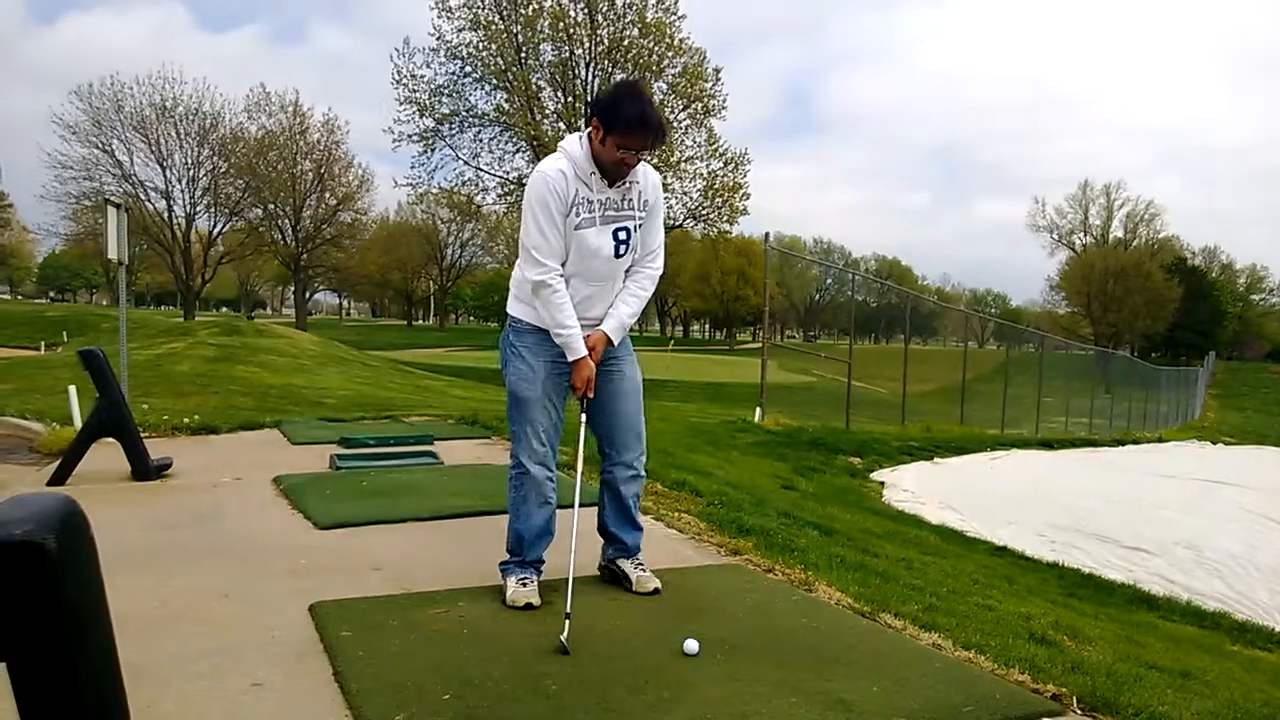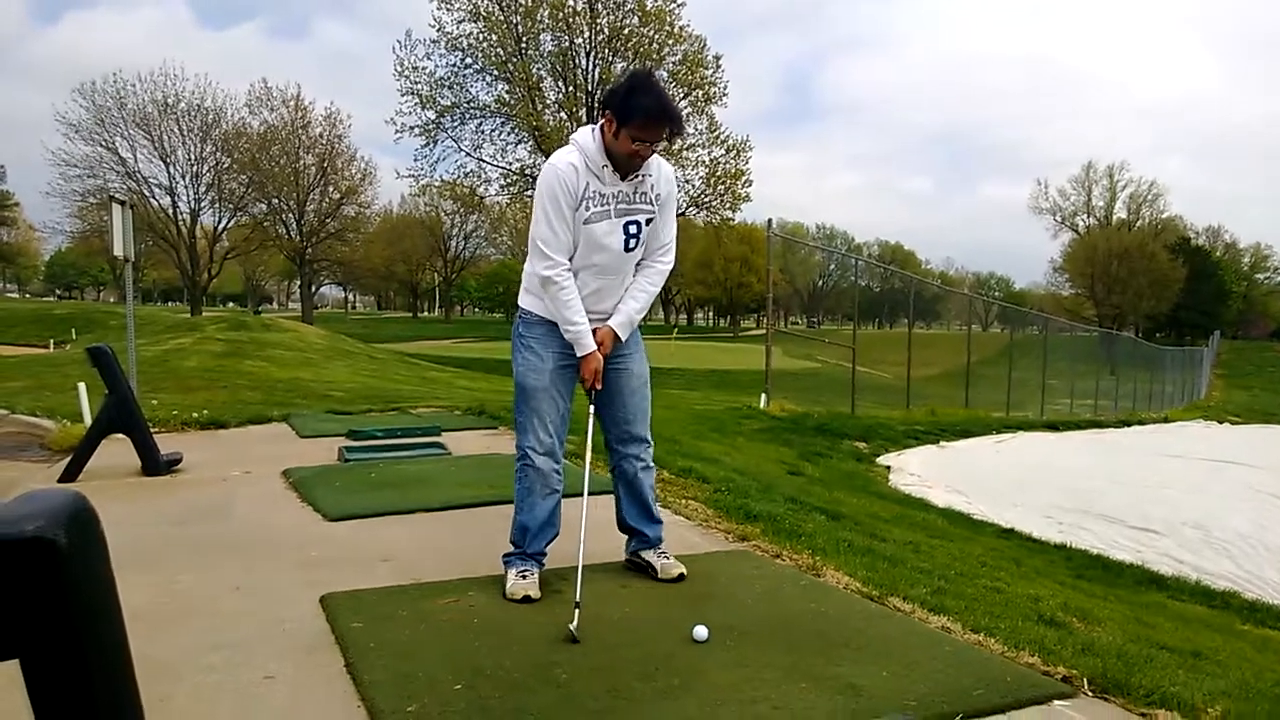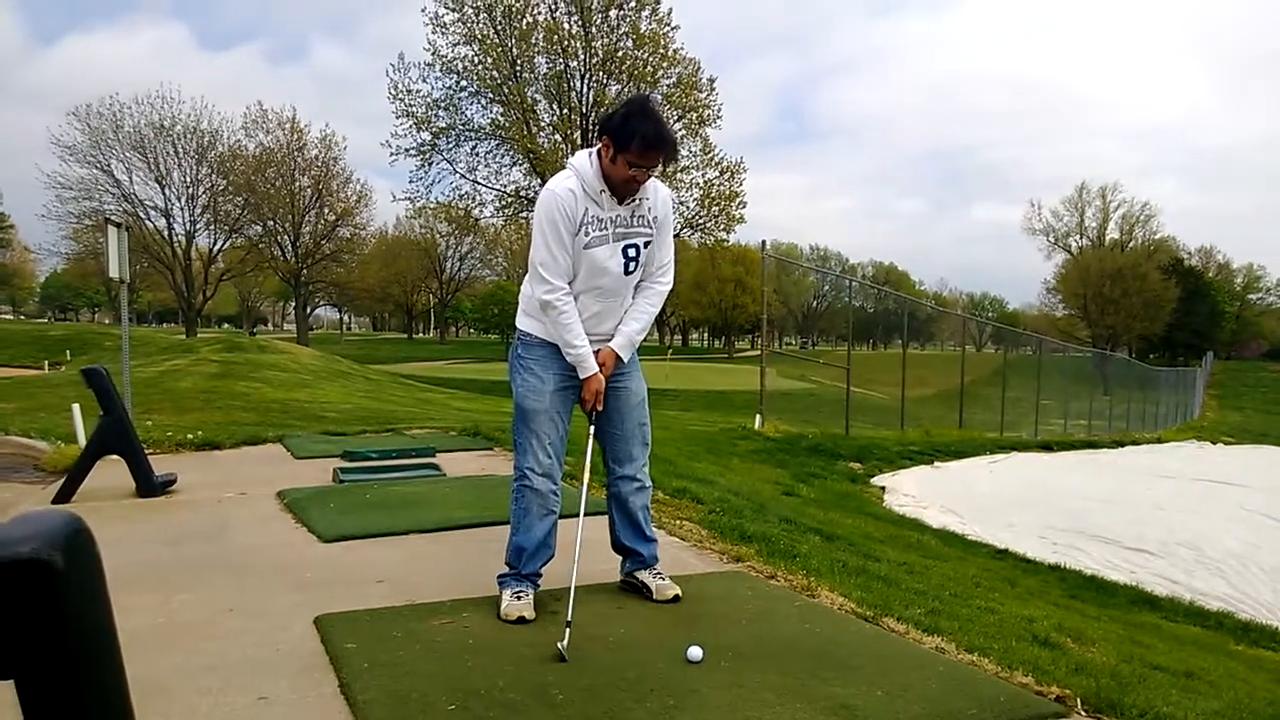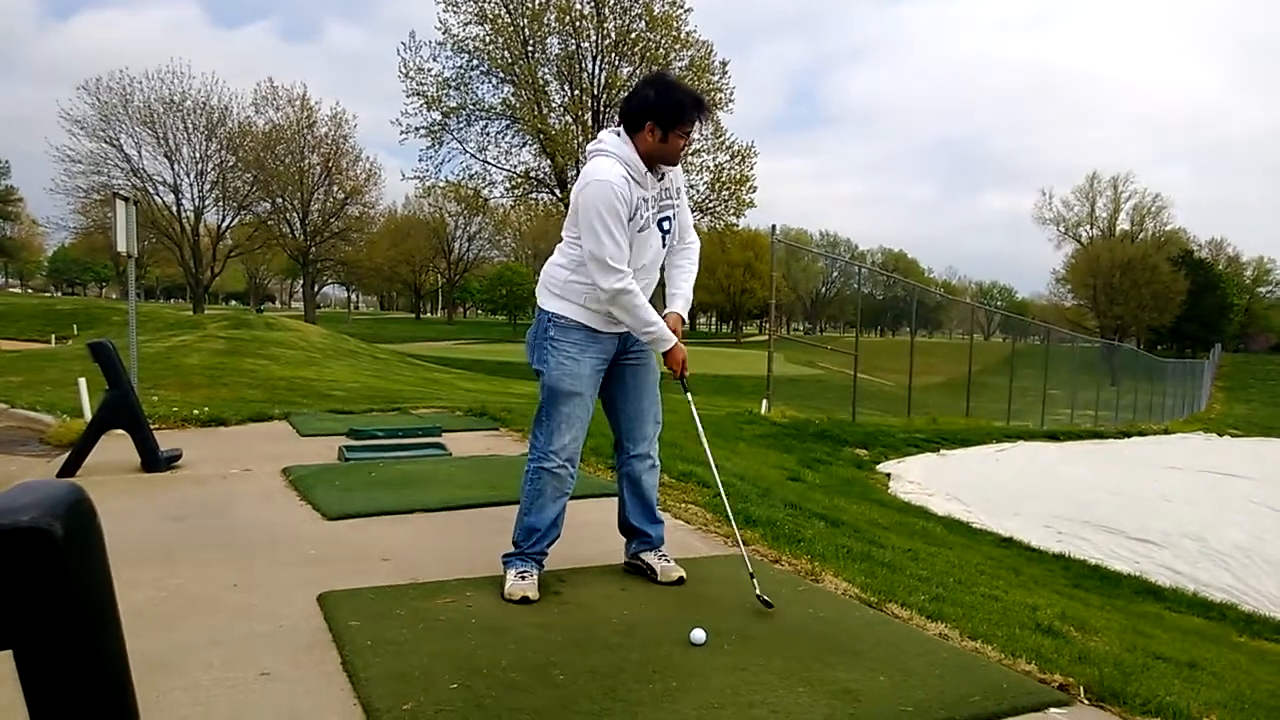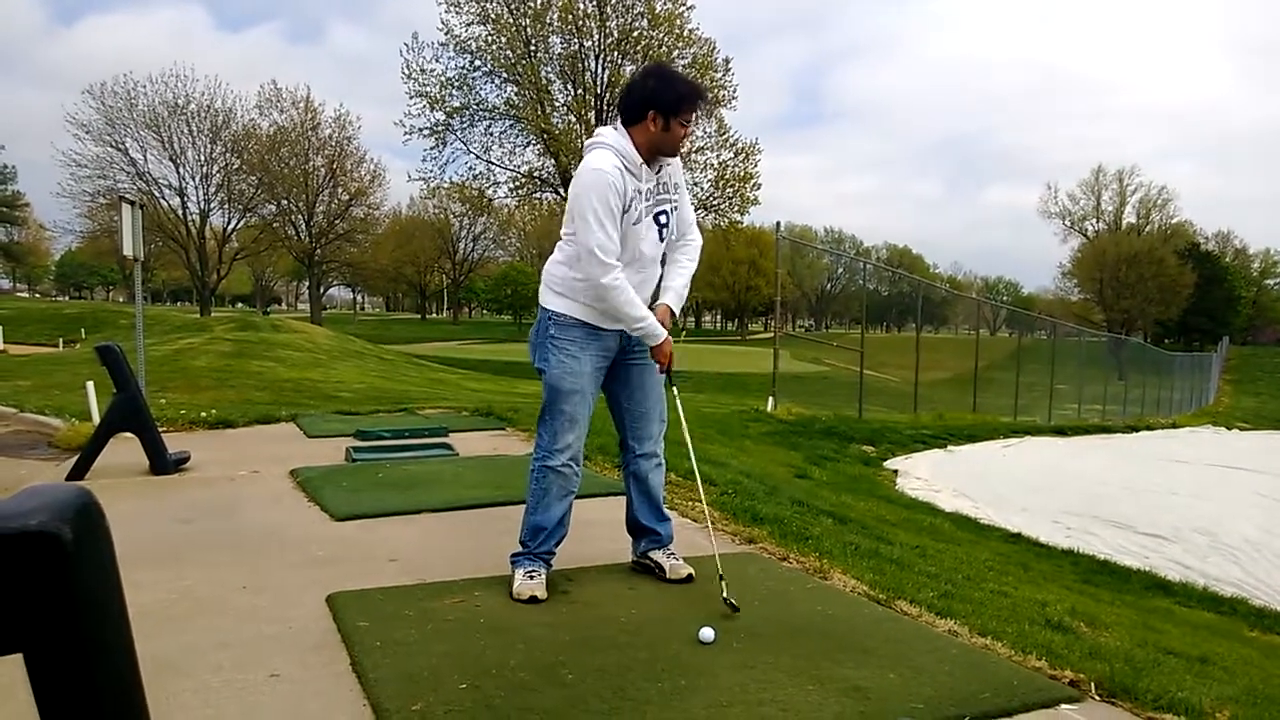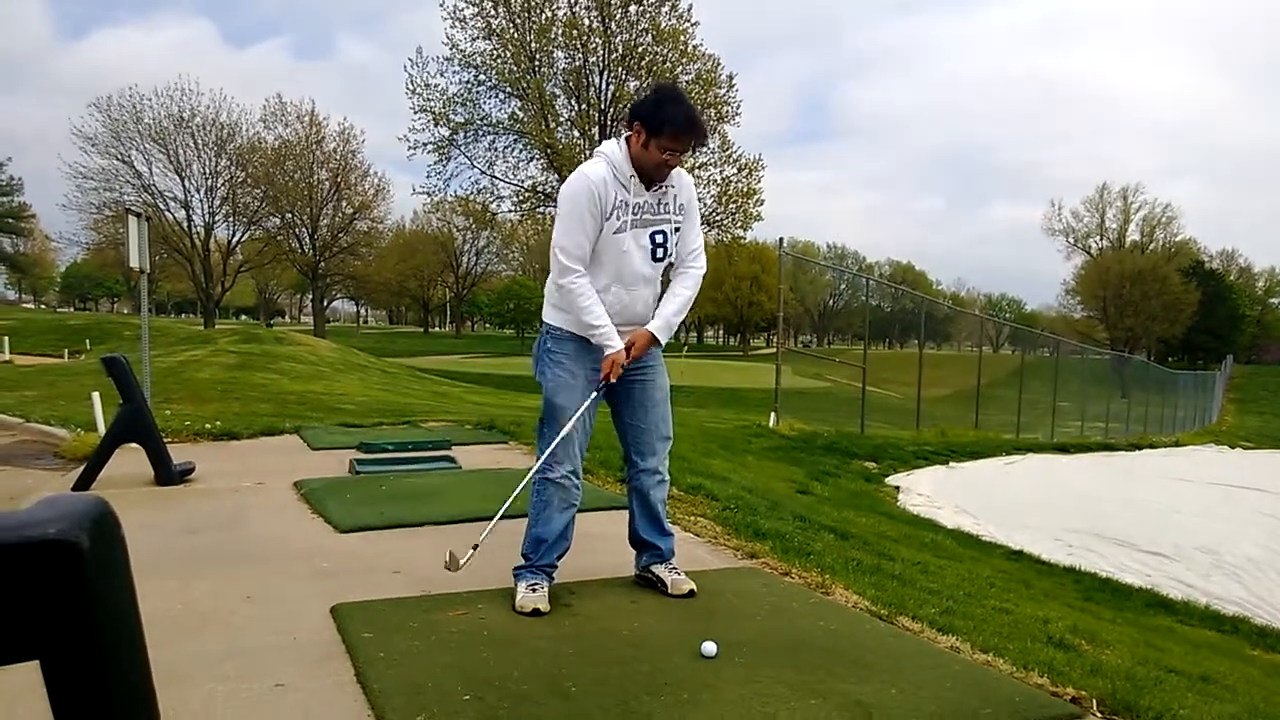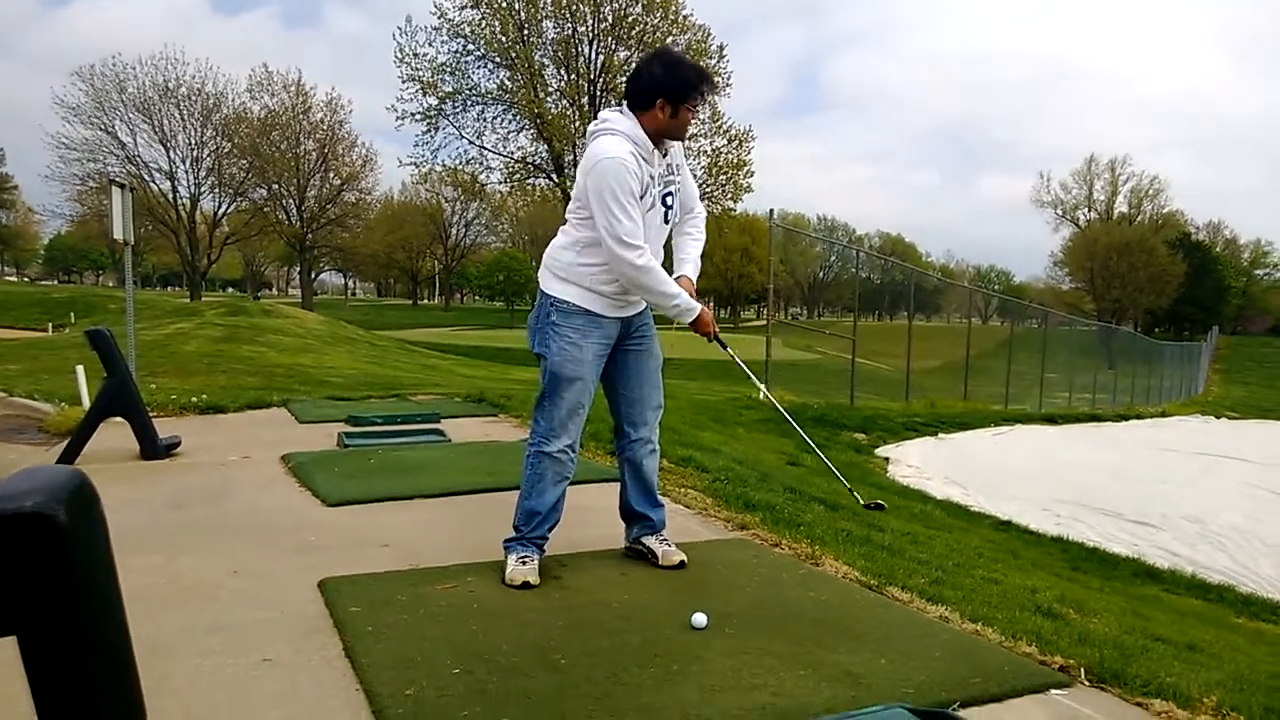
dt=0.7s
person 1, frame 1
left shoulder: (648, 183)
right shoulder: (552, 176)
left elbow: (647, 267)
right elbow: (543, 273)
left wrist: (606, 333)
right wrist: (576, 351)
left hip: (609, 334)
right hip: (540, 332)
left knee: (626, 451)
right knee: (535, 459)
left ankle: (622, 553)
right ankle: (522, 566)
person 1, frame 2
left shoulder: (661, 177)
right shoulder: (563, 169)
left elbow: (658, 261)
right elbow: (550, 267)
left wrist: (613, 329)
right wrist: (583, 346)
left hip: (619, 327)
right hip: (550, 325)
left knee: (633, 443)
right knee: (540, 450)
left ankle: (645, 543)
right ankle: (525, 558)
person 1, frame 3
left shoulder: (657, 199)
right shoulder: (562, 195)
left elbow: (656, 282)
right elbow: (551, 291)
left wrist: (616, 350)
right wrist: (586, 366)
left hip: (617, 349)
right hip: (548, 346)
left knee: (631, 464)
right knee: (539, 471)
left ankle: (640, 564)
right ankle: (520, 579)
person 1, frame 4
left shoulder: (668, 172)
right shoulder: (605, 180)
left elbow: (684, 243)
right elbow: (611, 280)
left wrist: (677, 311)
right wrist: (663, 341)
left hip: (633, 325)
right hip: (573, 324)
left knee: (641, 444)
right knee: (558, 450)
left ankle: (644, 545)
right ankle: (525, 559)
person 1, frame 5
left shoulder: (670, 167)
right shoulder: (601, 171)
left elbow: (687, 239)
right elbow: (599, 269)
left wrist: (668, 305)
right wrist: (650, 333)
left hip: (640, 324)
right hip: (576, 323)
left knee: (647, 440)
right knee: (562, 449)
left ankle: (652, 543)
right ankle: (533, 559)
person 1, frame 6
left shoulder: (681, 188)
right shoulder: (591, 181)
left elbow: (690, 267)
right elbow: (568, 273)
left wrist: (654, 331)
right wrist: (607, 343)
left hip: (642, 340)
right hip: (576, 339)
left knee: (651, 456)
right knee: (561, 462)
left ankle: (654, 557)
right ankle: (535, 571)
person 1, frame 7
left shoulder: (670, 149)
right shoulder: (613, 158)
left elbow: (690, 215)
right elbow: (627, 255)
left wrist: (686, 275)
right wrist: (686, 309)
left hip: (634, 310)
right hip: (577, 308)
left knee: (642, 427)
right knee: (558, 434)
left ankle: (645, 530)
right ankle: (526, 544)
